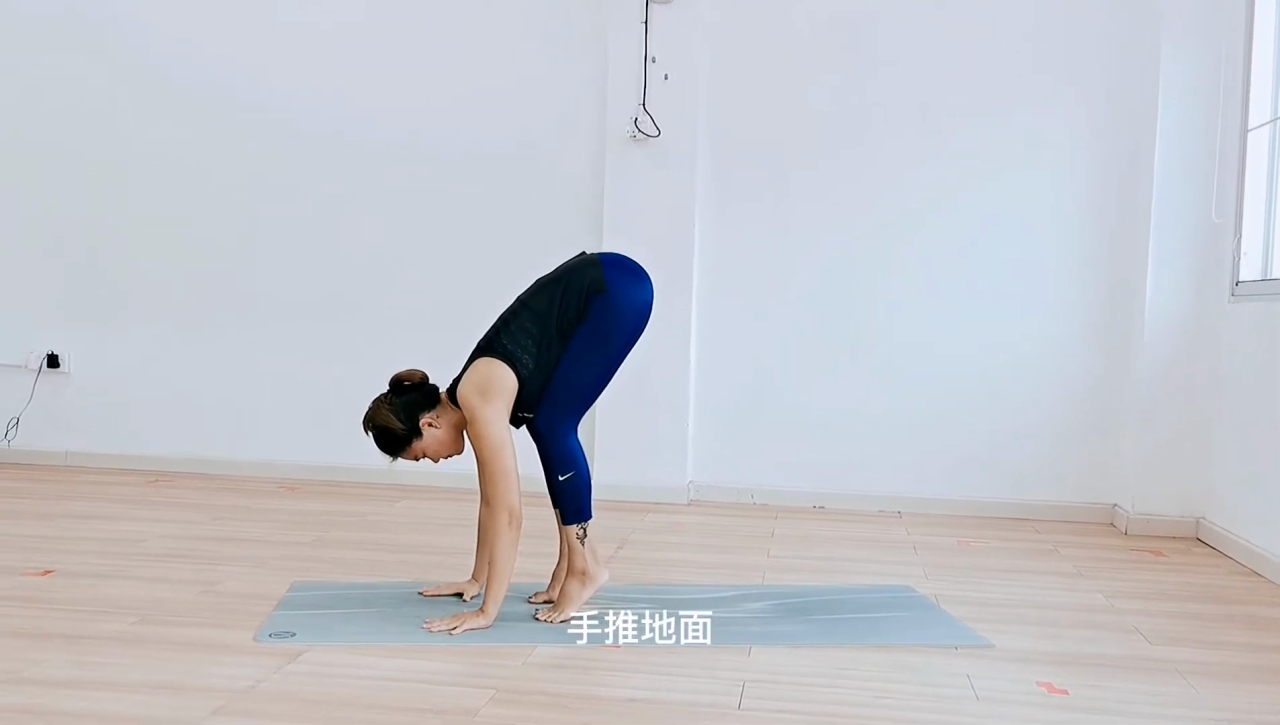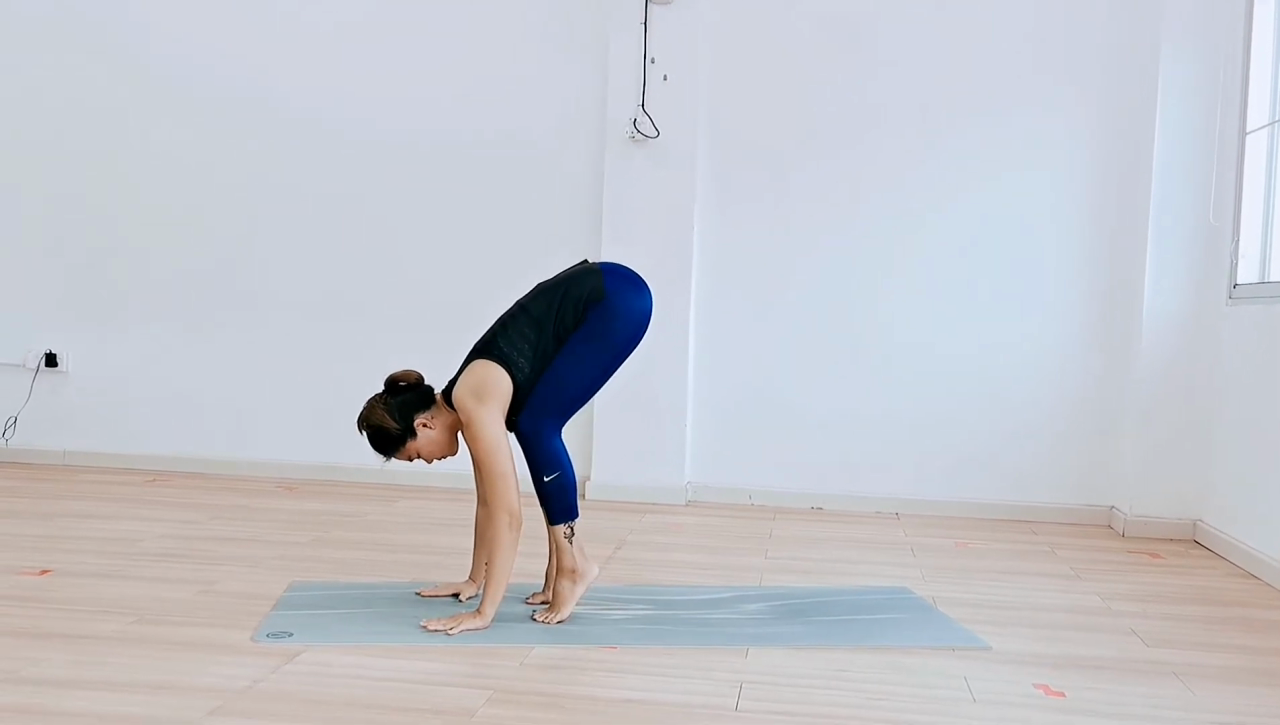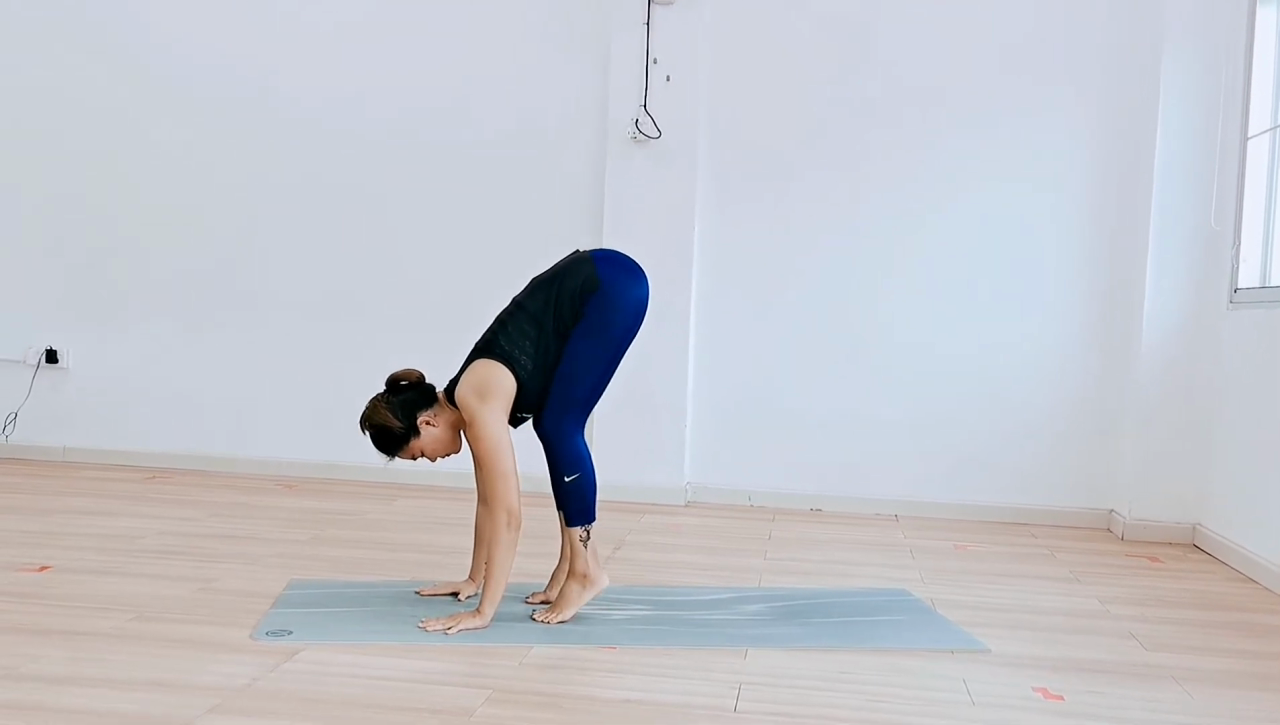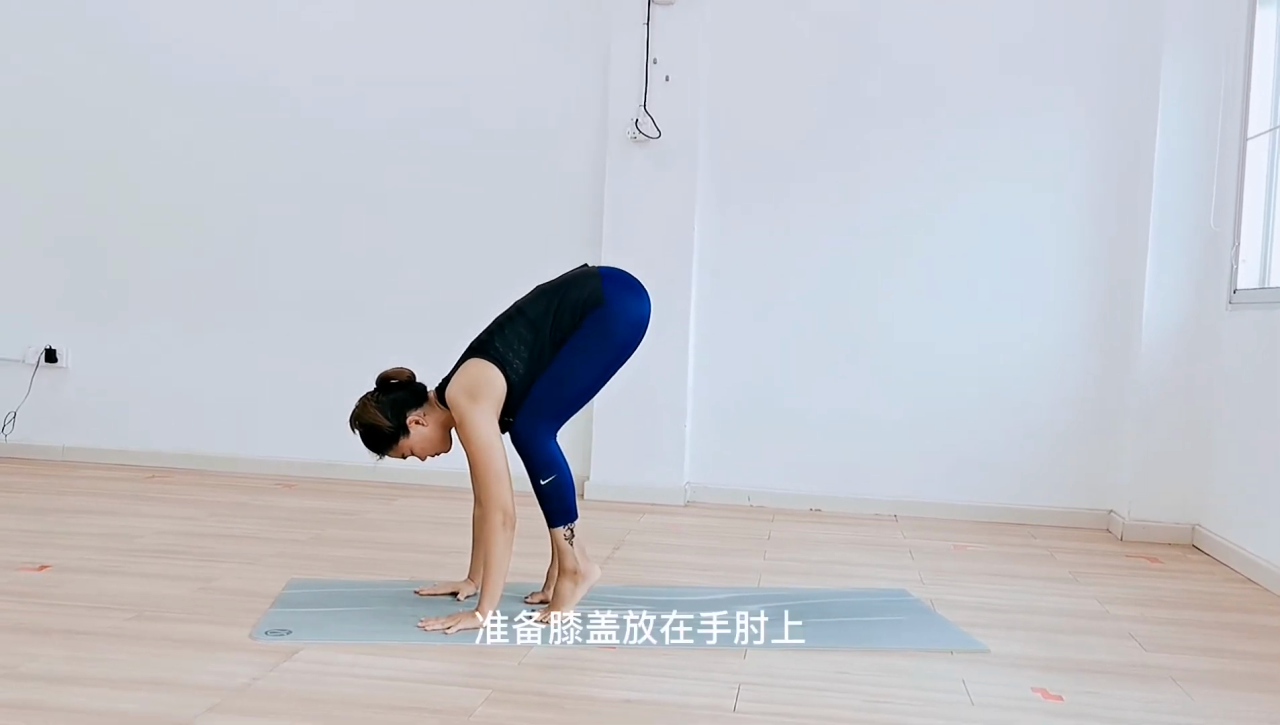
dt=0.4s
person 1, frame 1
left shoulder: (479, 403)
right shoulder: (469, 403)
left elbow: (508, 511)
right elbow: (491, 499)
left wrist: (487, 612)
right wrist: (477, 579)
left hip: (618, 290)
right hip: (592, 293)
left knee: (552, 426)
right knee: (546, 427)
left ankle: (585, 567)
right ankle: (569, 564)
person 1, frame 2
left shoulder: (473, 404)
right shoulder: (465, 405)
left elbow: (507, 513)
right elbow: (488, 499)
left wrist: (484, 613)
right wrist: (475, 580)
left hip: (617, 298)
right hip: (592, 301)
left knee: (536, 428)
right knee: (536, 429)
left ankle: (574, 564)
right ankle: (560, 565)
person 1, frame 3
left shoulder: (477, 403)
right shoulder: (467, 405)
left elbow: (506, 513)
right elbow: (488, 499)
left wrist: (484, 612)
right wrist: (474, 579)
left hip: (612, 286)
right hip: (590, 290)
left knee: (559, 428)
right knee: (552, 426)
left ankle: (585, 571)
right ankle: (570, 565)
person 1, frame 4
left shoulder: (467, 404)
right shoulder: (461, 400)
left elbow: (502, 513)
right elbow: (485, 500)
left wrist: (484, 612)
right wrist: (473, 579)
left hip: (616, 303)
right hip: (593, 306)
left knee: (531, 431)
right knee: (530, 433)
left ankle: (576, 566)
right ankle: (562, 566)
